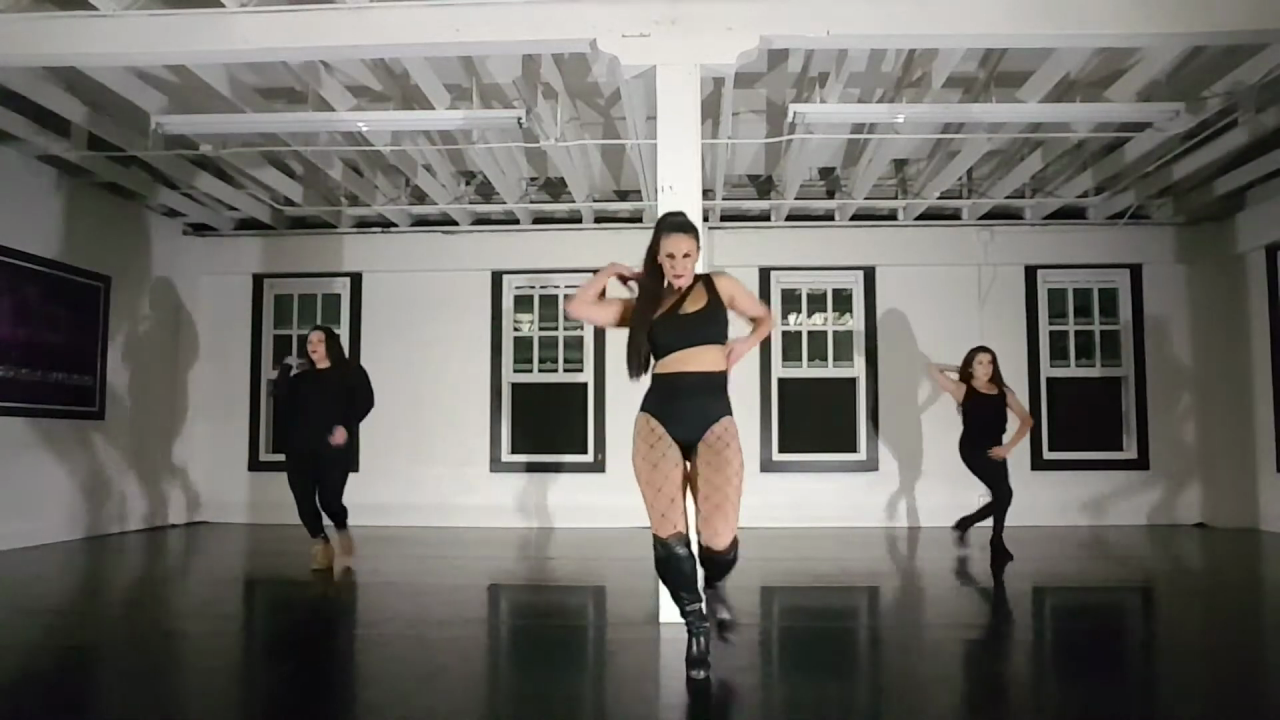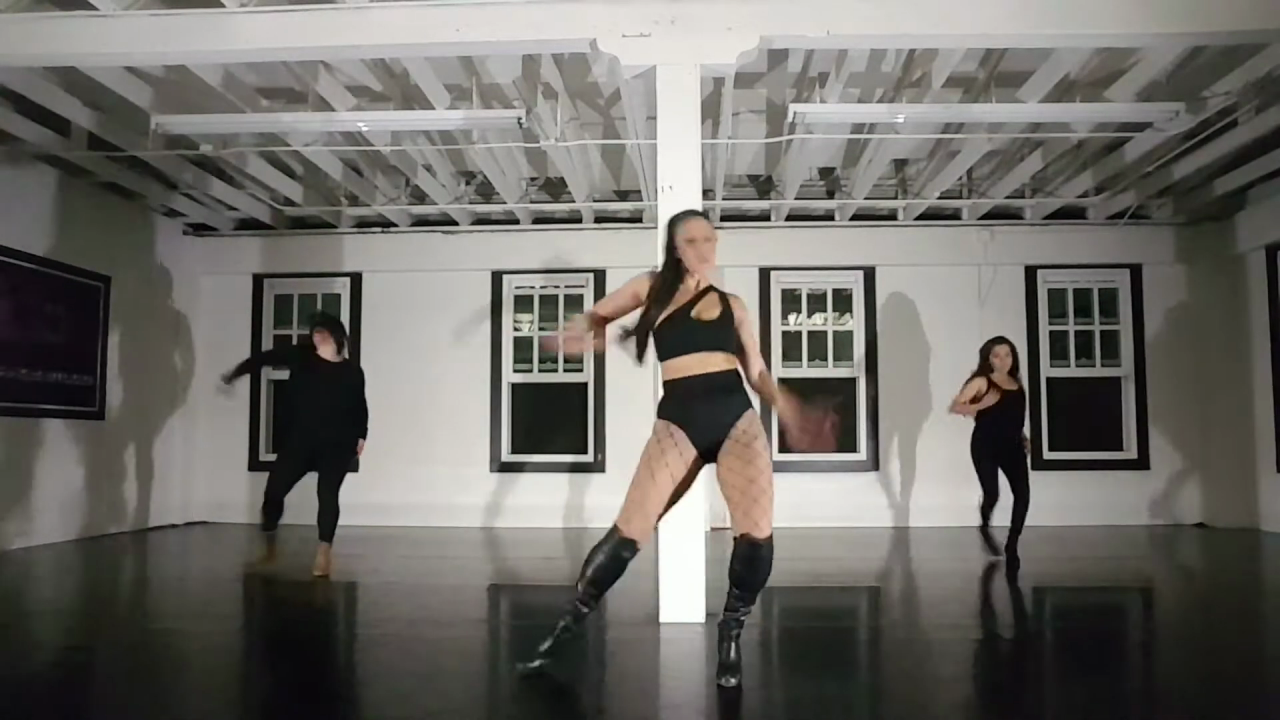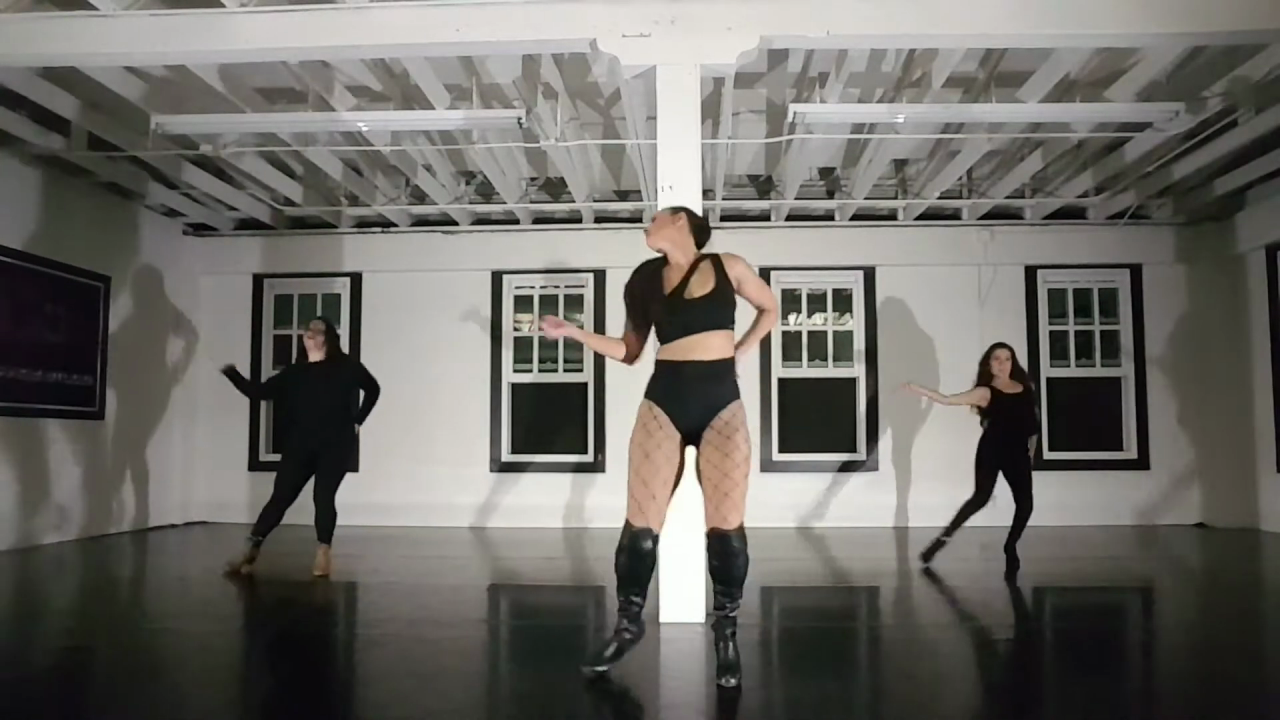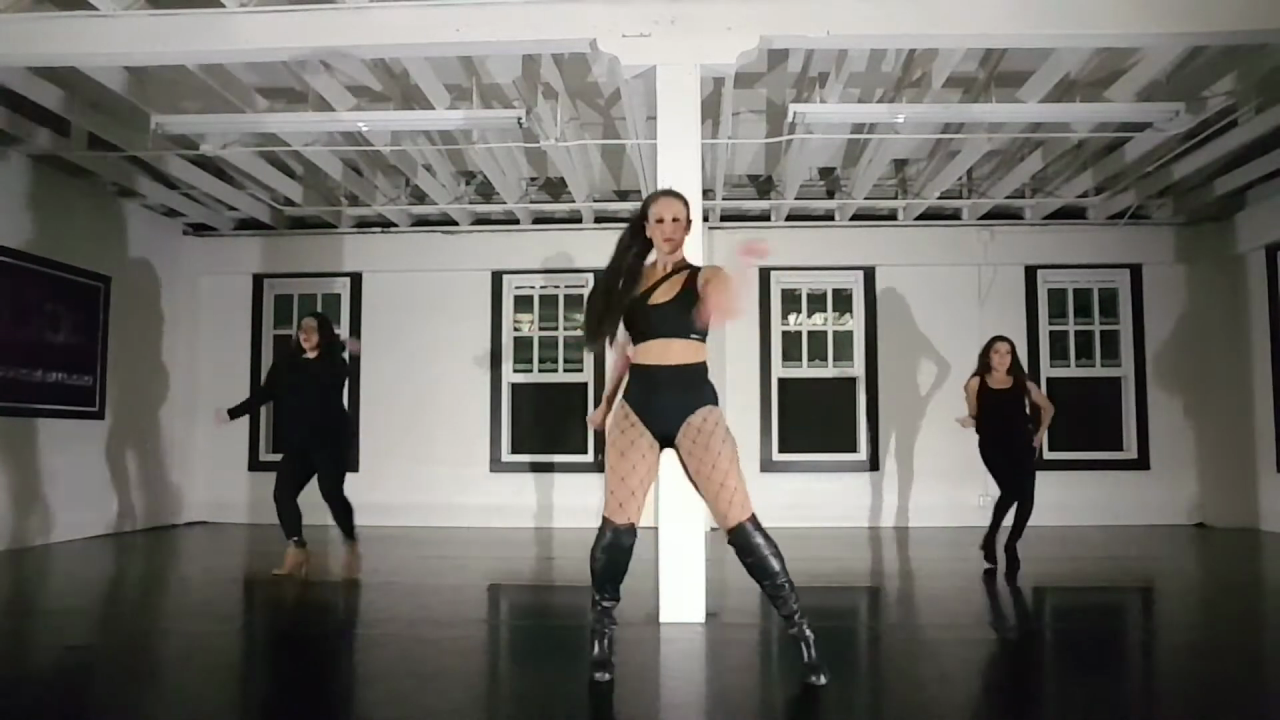
dt=0.4s
person 1, frame 1
left shoulder: (718, 286)
right shoulder: (641, 304)
left elbow: (765, 318)
right elbow: (579, 310)
left wrist: (742, 347)
right wrist: (610, 272)
left hip: (712, 415)
right hip: (658, 418)
left knee: (720, 539)
right knee: (669, 536)
left ankle: (714, 591)
right ankle: (695, 624)
person 1, frame 2
left shoulder: (730, 301)
right shoulder: (652, 287)
left elbow: (755, 369)
right elbow: (597, 317)
left wrist: (791, 411)
right wrist: (579, 333)
left hip: (735, 416)
right hip: (678, 421)
left knee: (756, 535)
right knee: (629, 531)
left ankle: (730, 630)
right ankle: (570, 624)
person 1, frame 3
left shoulder: (727, 266)
right shoulder: (646, 279)
left elbow: (770, 308)
right elbow: (629, 351)
left wrist: (740, 350)
right wrist: (575, 332)
left hip: (721, 404)
right hip: (663, 402)
left knee: (726, 525)
right knee: (641, 525)
left ankle: (724, 630)
right ankle: (630, 623)
person 1, frame 4
left shoulder: (705, 277)
right shoulder: (631, 278)
left elbow: (718, 321)
left wrist: (735, 270)
right wrist: (608, 399)
left hip: (694, 406)
right hip: (636, 408)
left knee: (740, 522)
right knee: (618, 521)
left ankle: (800, 629)
right ankle: (601, 630)
person 2, frame 1
left shoulder: (350, 371)
right shoulder: (301, 374)
left elbow: (365, 402)
right elbow: (279, 398)
left wrist: (346, 426)
right wrist: (286, 369)
left hip: (334, 449)
right hip: (299, 448)
left knee: (329, 497)
right knee: (304, 499)
left ankle: (342, 531)
right ankle: (321, 544)
person 2, frame 2
left shoulder: (352, 371)
right shoulder: (301, 357)
left elbow: (360, 406)
right elbow: (264, 357)
left wrist: (360, 436)
right wrist: (234, 374)
left hip: (337, 444)
right hip: (299, 440)
left knee: (328, 495)
right knee: (274, 488)
left ankle: (324, 552)
right ankle: (268, 539)
person 2, frame 3
left shoulder: (344, 365)
right shoulder: (294, 372)
left elbow: (372, 389)
right elbow: (259, 392)
left wrist: (357, 420)
right wrist: (232, 373)
left hip: (335, 445)
right hip: (299, 445)
left knee: (323, 498)
right knee: (280, 497)
left ankle: (323, 554)
right ankle: (251, 550)
person 2, frame 4
left shoulder: (333, 363)
right shoulder: (288, 362)
right elbow: (265, 394)
right wrist: (232, 413)
left hip: (330, 440)
right hip: (298, 442)
left knee: (332, 494)
right knee: (283, 494)
left ankle: (351, 548)
right ankle: (298, 551)
person 3, frame 1
left shoulder: (1003, 392)
right shoulder: (962, 389)
left elbow: (1026, 420)
right elbow: (934, 370)
left wrist: (1010, 445)
right wrist: (955, 371)
left hip: (994, 450)
right hip: (973, 449)
left knee: (1000, 496)
right knee: (1004, 493)
left ankle: (964, 524)
right ankle: (997, 542)
person 3, frame 2
left shoulder: (1017, 383)
right shoulder: (982, 382)
right elbow: (955, 407)
left wrist: (1022, 436)
right wrist: (981, 405)
left hip: (1012, 445)
right hip: (985, 443)
left knee: (1023, 494)
right knee: (992, 494)
left ankle: (1011, 546)
right ankle: (985, 529)
person 3, frame 3
left shoulder: (1025, 387)
right shoulder: (985, 391)
left elbow: (1033, 420)
right elbow: (952, 400)
left wrist: (1032, 445)
right wrist: (921, 390)
left hip: (1018, 451)
right hip: (992, 448)
left knee: (1025, 502)
right knee: (982, 496)
left ankle: (1010, 548)
right ankle: (942, 539)
person 3, frame 4
left shoulder: (1022, 383)
right shoulder: (976, 383)
left elbow: (1047, 407)
right elbow: (972, 415)
left wrist: (1040, 433)
right wrist: (968, 421)
left hip: (1021, 445)
right hip: (992, 445)
left knee: (1026, 497)
right knee: (1010, 493)
left ankle: (1011, 547)
right ankle: (990, 538)
